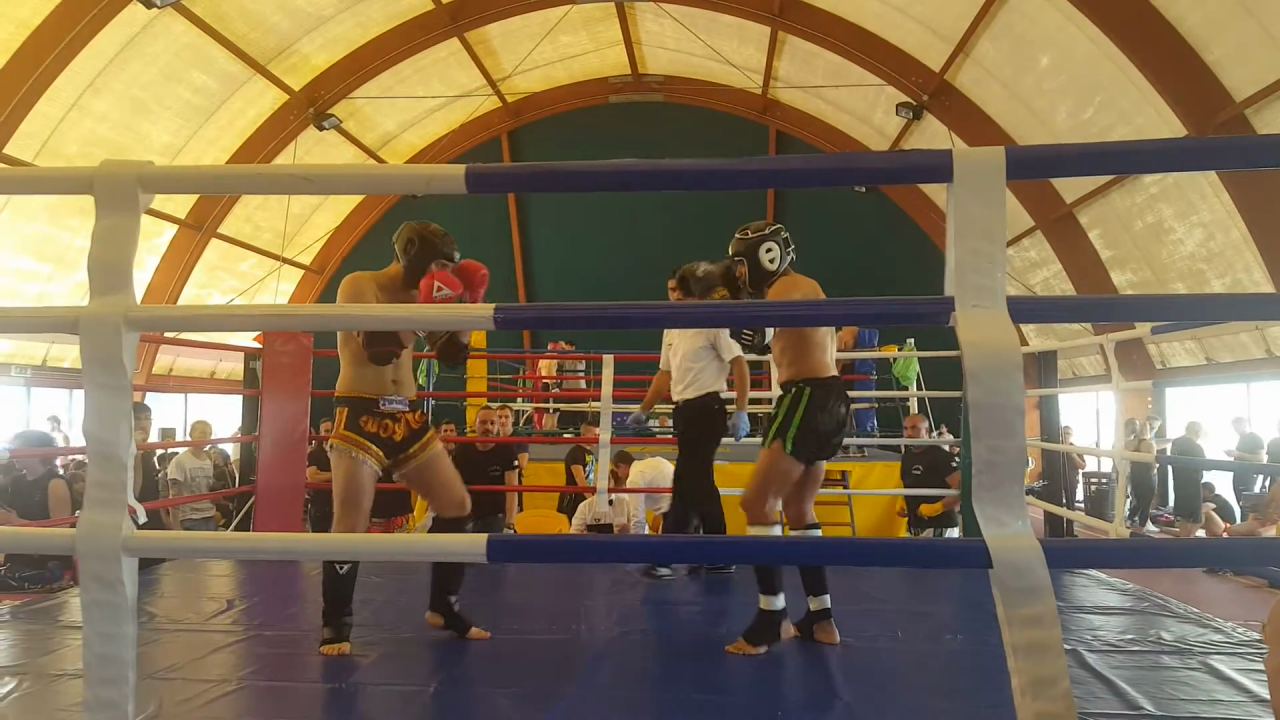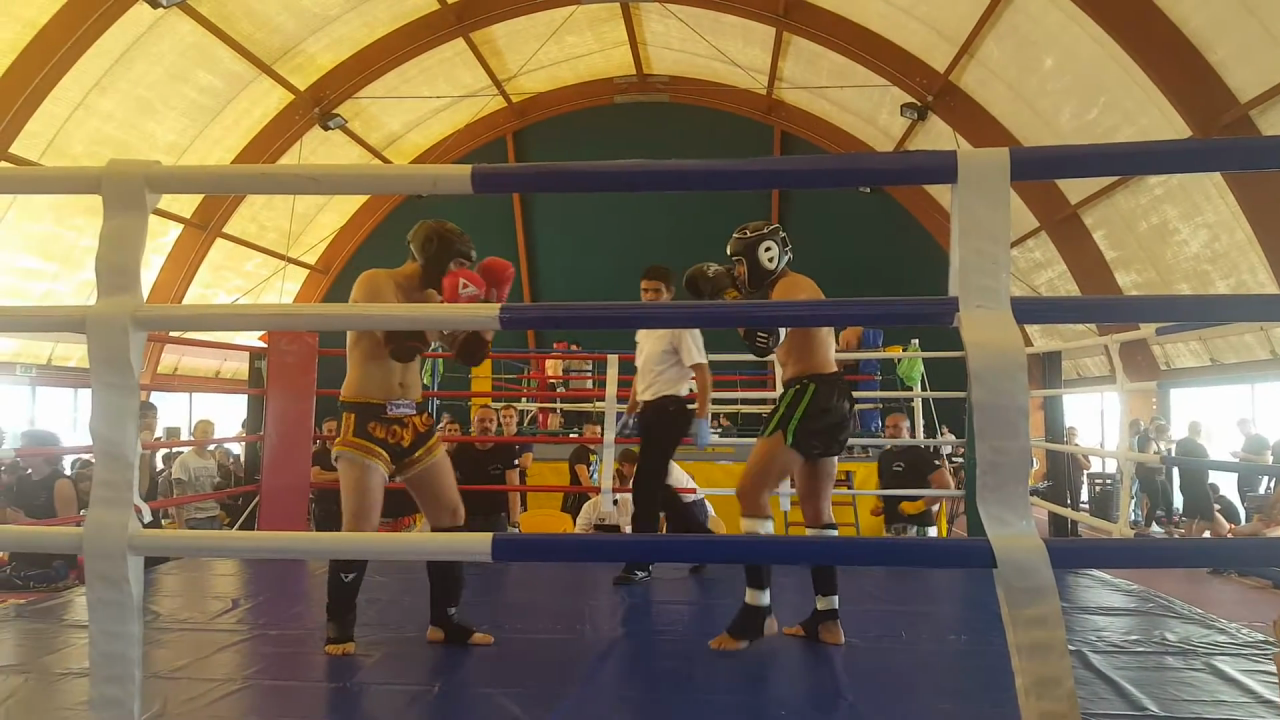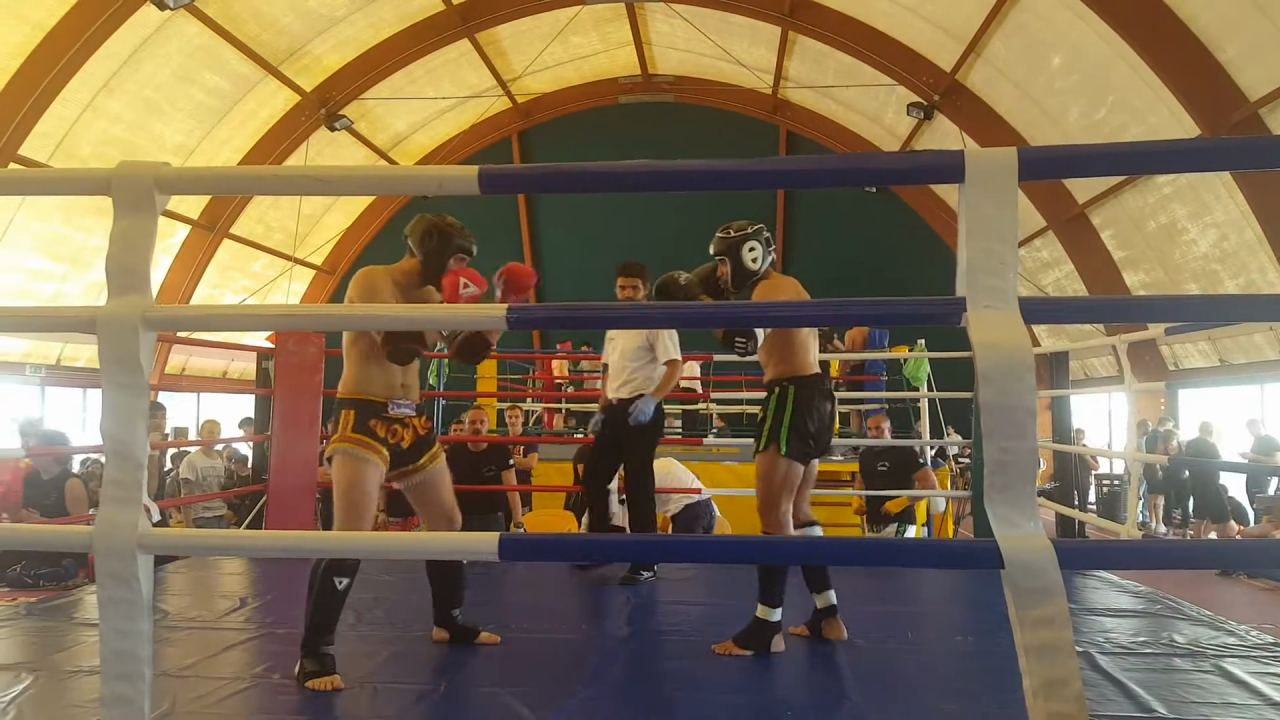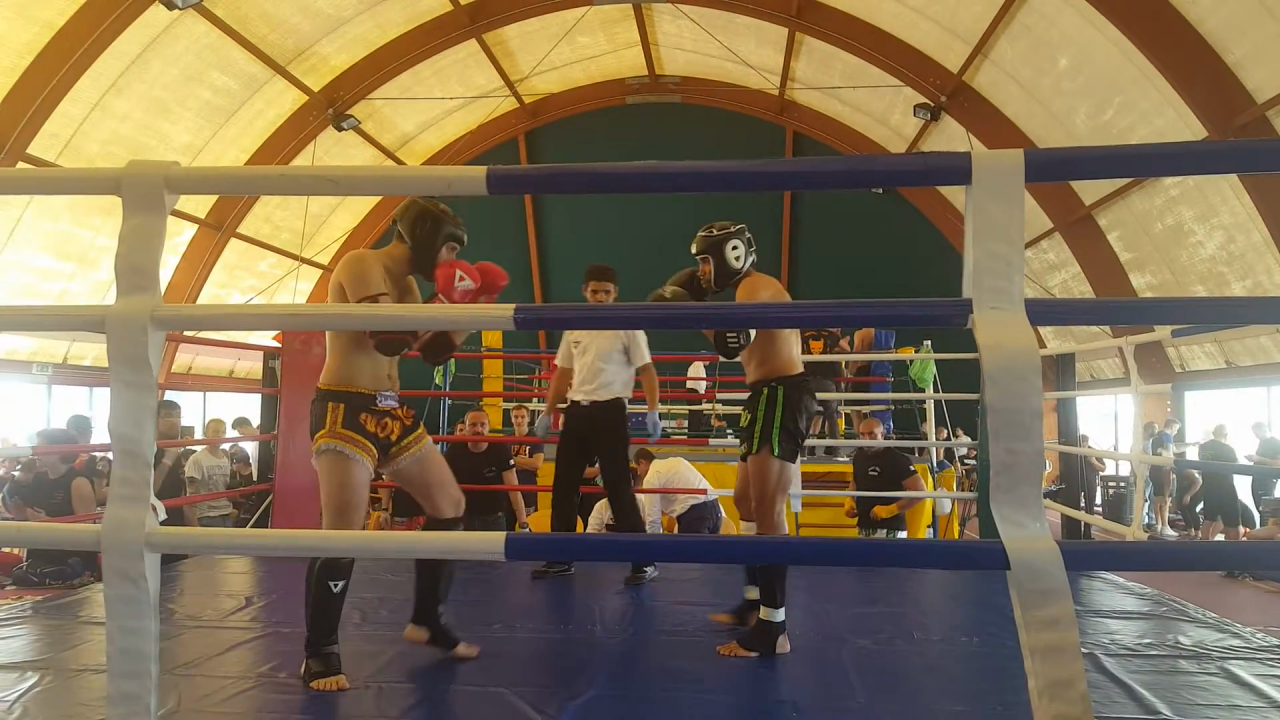
dt=0.3s
person 1, frame 1
left shoulder: (420, 296)
right shoulder: (358, 285)
left elbow: (454, 355)
right elbow: (378, 350)
left wrist: (469, 306)
right wrist: (426, 310)
left hip: (408, 416)
right hip: (360, 417)
left knee: (456, 506)
right knee: (351, 527)
left ankle: (443, 606)
right ankle: (335, 624)
person 1, frame 2
left shoulder: (432, 298)
right shoulder: (374, 283)
left elbow: (471, 353)
right elbow: (401, 347)
left wrist: (493, 304)
right wrist: (451, 308)
left hip: (414, 419)
right hip: (366, 421)
left knee: (451, 518)
right knee: (360, 533)
left ankle: (444, 621)
right ankle: (339, 624)
person 1, frame 3
left shoulder: (428, 295)
right shoulder: (371, 280)
left elbow: (469, 352)
right elbow: (398, 348)
left wrist: (508, 307)
left hip: (411, 421)
right hip: (363, 420)
left knee: (447, 524)
right knee: (351, 536)
left ankle: (448, 621)
right ankle: (313, 656)
person 1, frame 4
left shoulder: (406, 283)
right shoulder: (360, 264)
left elbow: (433, 352)
right elbow: (388, 340)
left wrist: (470, 308)
right wrist: (444, 301)
left hip: (391, 411)
right hip: (345, 412)
left knee: (449, 506)
right knee: (343, 536)
left ankle: (426, 621)
right ankle: (319, 655)
person 2, frame 1
left shoulder: (788, 287)
right shoulder: (798, 287)
right elbow: (779, 341)
left hip: (809, 400)
right hip: (823, 401)
left knee: (758, 502)
right knee: (796, 508)
left ankle: (770, 616)
right ankle: (820, 619)
person 2, frame 2
left shoulder: (791, 287)
right shoulder: (794, 289)
left elbow: (765, 341)
right elbow: (774, 342)
left wrist: (726, 296)
right wrist: (733, 298)
left hip: (812, 396)
right hip: (826, 398)
left knee: (752, 492)
right knee: (815, 508)
left ankle: (756, 609)
right ankle: (827, 619)
person 2, frame 3
left shoulder: (772, 288)
right shoulder: (781, 288)
left elbow: (744, 343)
right elbow: (756, 341)
left wrist: (701, 301)
right wrist: (717, 297)
left hip: (793, 398)
right hip: (808, 398)
left knee: (773, 511)
right knee: (795, 510)
left ankle: (766, 628)
right ankle: (828, 616)
person 2, frame 4
left shoulder: (754, 286)
right shoulder: (757, 288)
left elbow: (734, 342)
right elbow: (740, 343)
left wrist: (689, 309)
right wrist: (698, 305)
left hip: (779, 397)
right hip: (782, 397)
left knee: (767, 511)
right knee: (748, 501)
left ankle: (772, 629)
right ankle: (754, 603)
person 3, frame 1
left shoulder: (712, 323)
right shoulder: (671, 330)
left elbow: (739, 365)
right elbow: (665, 374)
left wrist: (740, 411)
right wrist: (643, 410)
left hip: (707, 408)
right hip: (685, 411)
left knee: (686, 483)
right knee: (700, 484)
person 3, frame 2
left shoulder: (680, 326)
right shoulder: (644, 329)
left elbow: (702, 372)
left wrist: (701, 418)
right wrist: (628, 414)
left hip: (668, 411)
right hip: (649, 412)
left knee: (646, 486)
right knee: (655, 486)
left ankle: (640, 562)
person 3, frame 3
right shoulder: (614, 327)
left elbow: (673, 367)
left wrist: (650, 400)
right wrist: (600, 412)
left hip: (643, 411)
right hip: (616, 412)
left knee: (639, 488)
right knee: (593, 479)
left ankle: (644, 563)
person 3, frame 4
left shoulder: (627, 327)
right shoulder: (574, 328)
left elbow: (646, 370)
right elbow: (562, 373)
left wrist: (653, 410)
right wrist: (548, 412)
left hip: (609, 412)
right hip: (577, 412)
left knee: (618, 488)
right knee: (564, 485)
left ankle: (643, 561)
right ankle: (561, 557)
